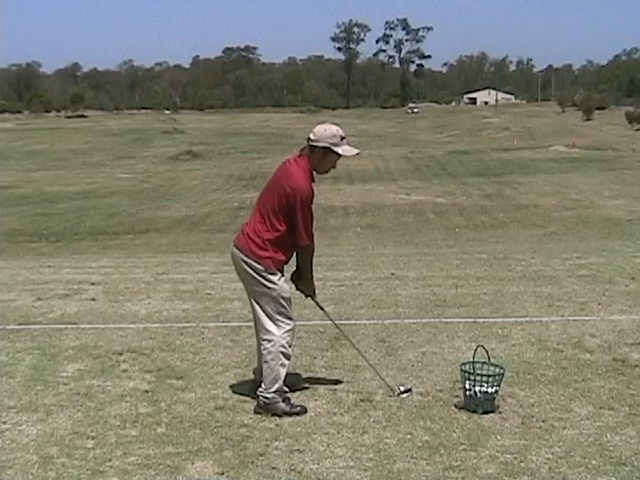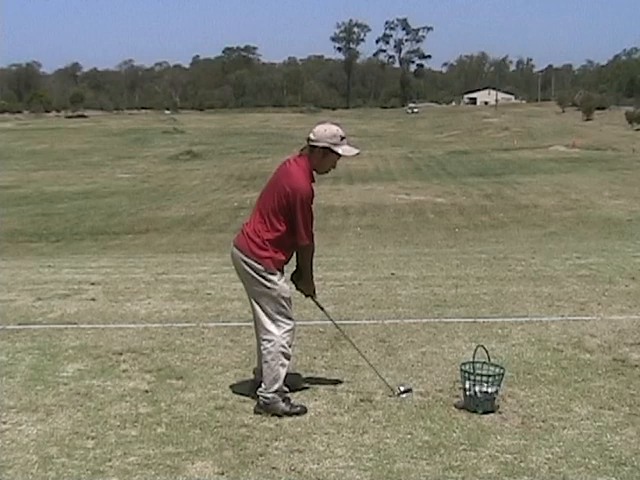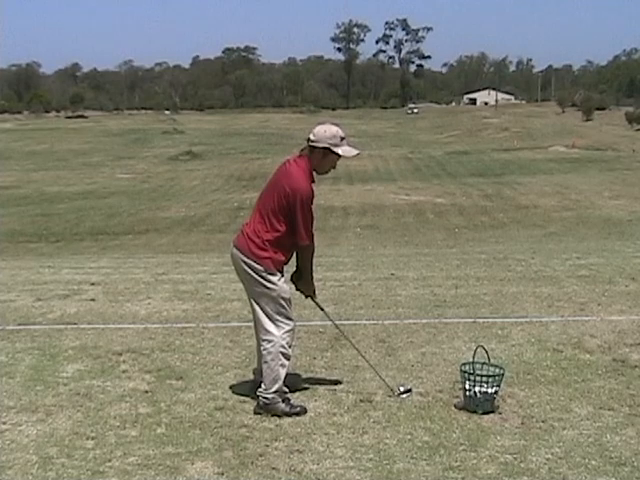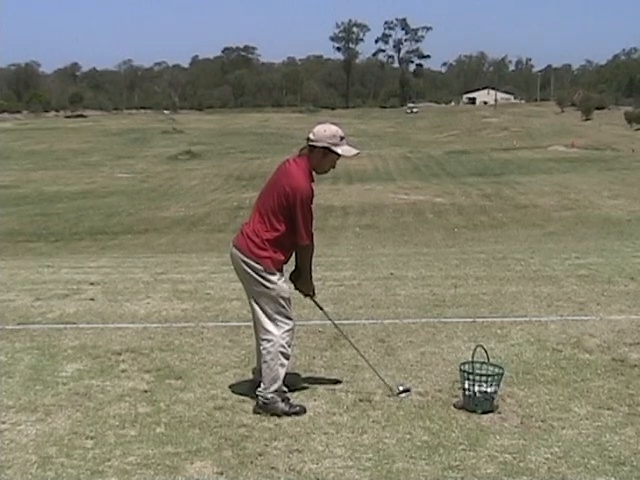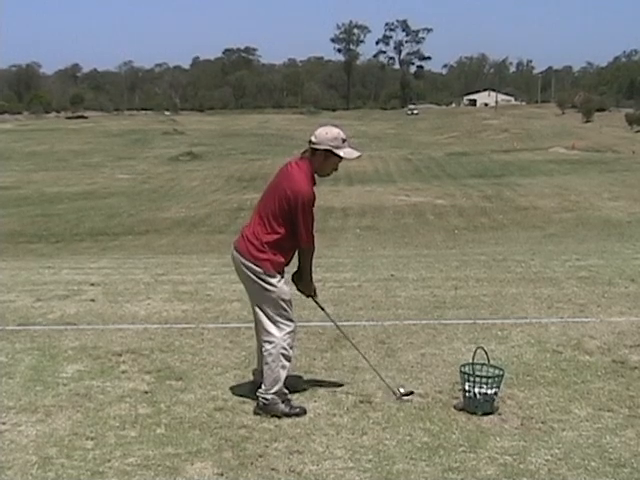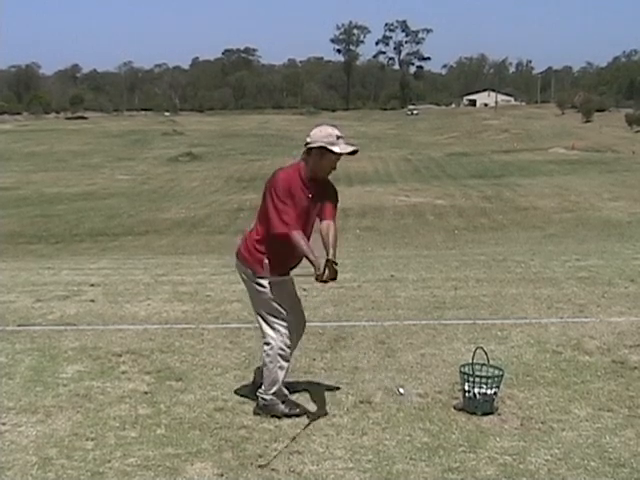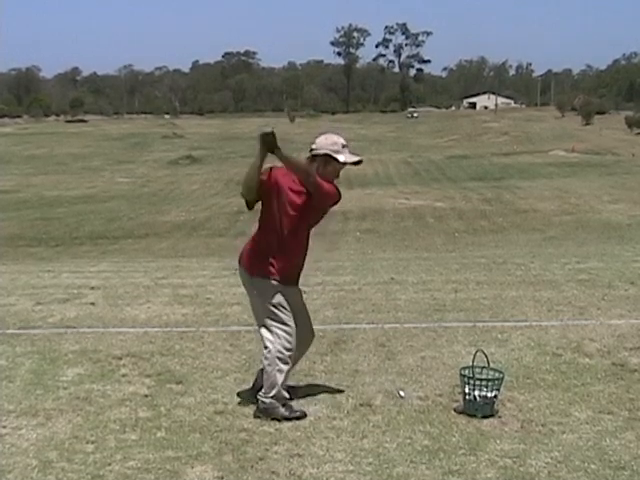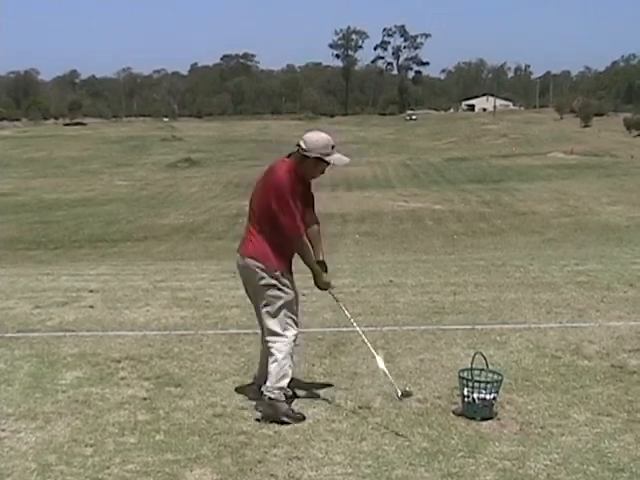
dt=0.4s
person 1, frame 1
left shoulder: (293, 165)
right shoulder: (301, 186)
right elbow: (304, 240)
left wrist: (299, 270)
right wrist: (306, 278)
left hip: (245, 249)
right hip: (261, 259)
left knee: (269, 324)
right knee: (280, 327)
left ankle: (265, 378)
right ankle: (270, 397)
person 1, frame 2
left shoulder: (293, 165)
right shoulder: (301, 186)
right elbow: (305, 240)
left wrist: (299, 270)
right wrist: (306, 278)
left hip: (246, 248)
right hip: (260, 259)
left knee: (268, 324)
right knee: (280, 328)
left ankle: (265, 378)
right ankle: (270, 397)
person 1, frame 3
left shoulder: (293, 166)
right shoulder: (301, 186)
right elbow: (305, 240)
left wrist: (299, 272)
right wrist: (306, 278)
left hip: (246, 249)
right hip: (260, 260)
left knee: (268, 324)
right knee: (280, 328)
left ankle: (265, 378)
right ankle: (270, 397)
person 1, frame 4
left shoulder: (292, 165)
right shoulder: (301, 185)
right elbow: (304, 239)
left wrist: (299, 271)
right wrist: (305, 277)
left hip: (245, 249)
right hip: (260, 259)
left knee: (268, 323)
right knee: (280, 327)
left ankle: (265, 377)
right ankle: (269, 397)
person 1, frame 5
left shoulder: (295, 169)
right shoulder: (301, 188)
left elbow: (302, 235)
right elbow: (305, 240)
left wrist: (302, 272)
right wrist: (306, 276)
left hip: (249, 252)
right hip: (260, 261)
left knee: (269, 324)
right knee: (282, 328)
left ankle: (265, 378)
right ankle: (270, 398)
person 1, frame 6
left shoulder: (327, 190)
right shoulder: (282, 179)
left elbow: (327, 222)
right elbow: (286, 230)
left wrist: (331, 259)
right wrist: (315, 263)
left hip: (280, 267)
right hip: (259, 263)
left knee: (295, 325)
right knee: (281, 330)
left ankle: (265, 378)
right ankle: (269, 398)
person 1, frame 7
left shoulder: (330, 193)
right shoulder: (276, 177)
left elbow: (307, 178)
right elbow: (247, 194)
left wrist: (277, 151)
right wrist: (262, 155)
left hip: (287, 276)
right hip: (260, 270)
left knee: (303, 334)
right knee: (282, 336)
left ankle: (264, 383)
right ankle: (269, 401)
person 1, frame 8
left shoulder: (297, 176)
right shoulder: (283, 178)
left elbow: (311, 223)
right elbow: (295, 235)
left wrist: (320, 260)
right wrist: (315, 271)
left hip: (250, 258)
right hip: (269, 264)
left knee: (272, 324)
right knee: (282, 331)
left ankle: (265, 382)
right ankle: (273, 399)
